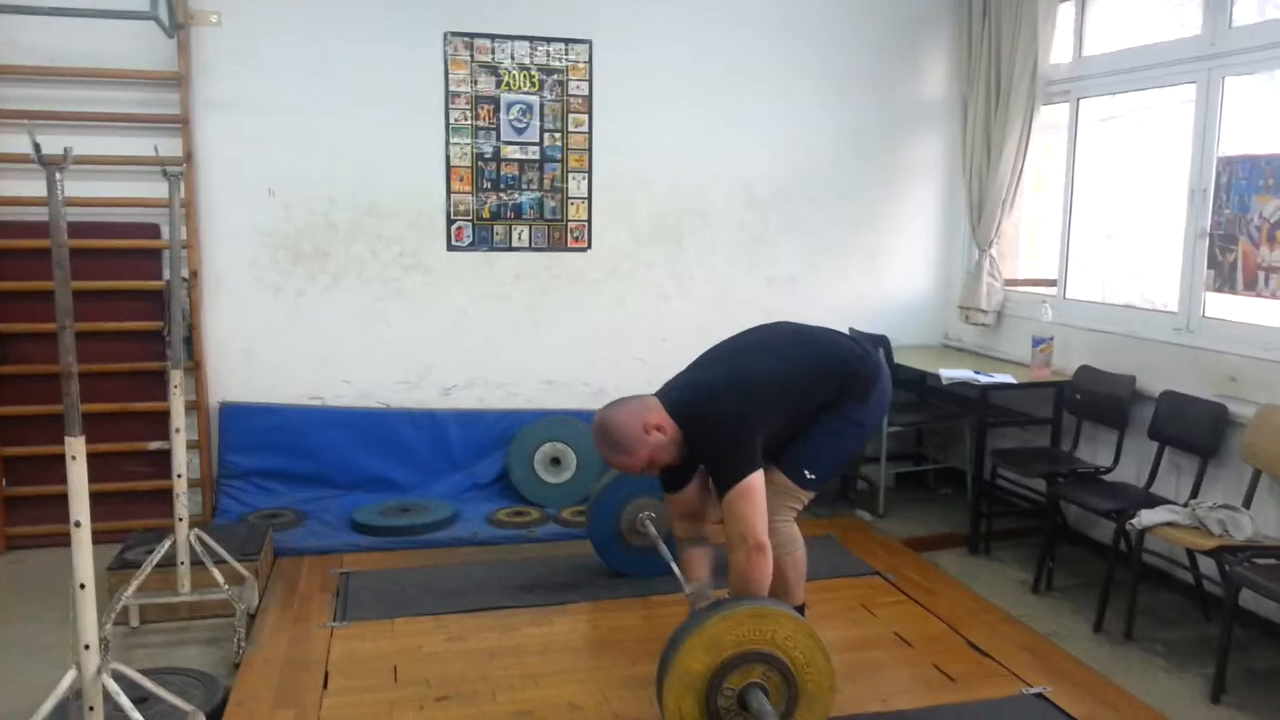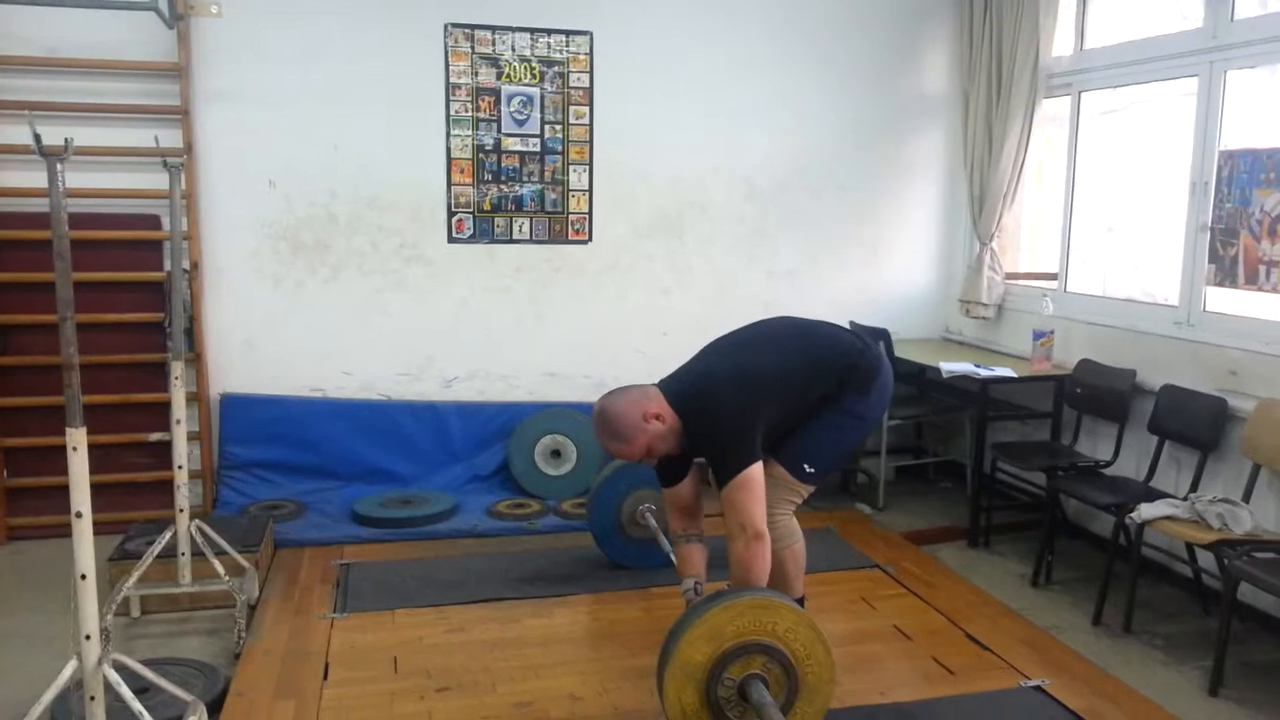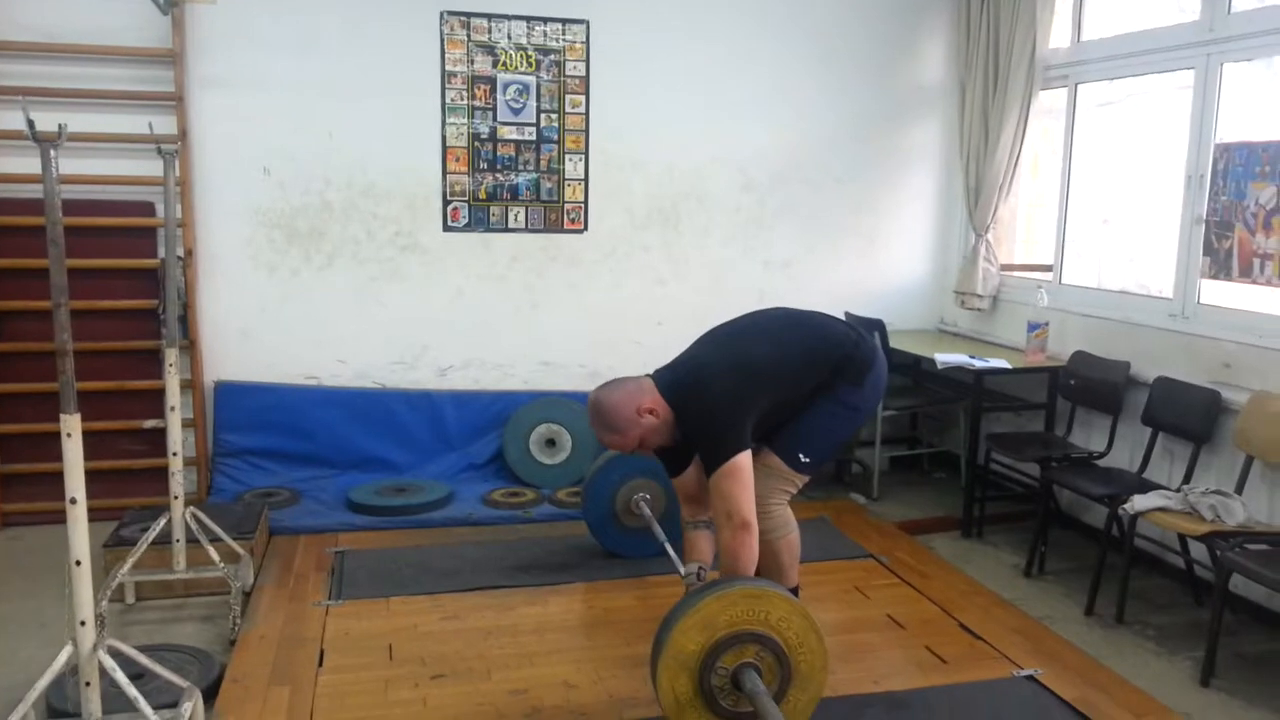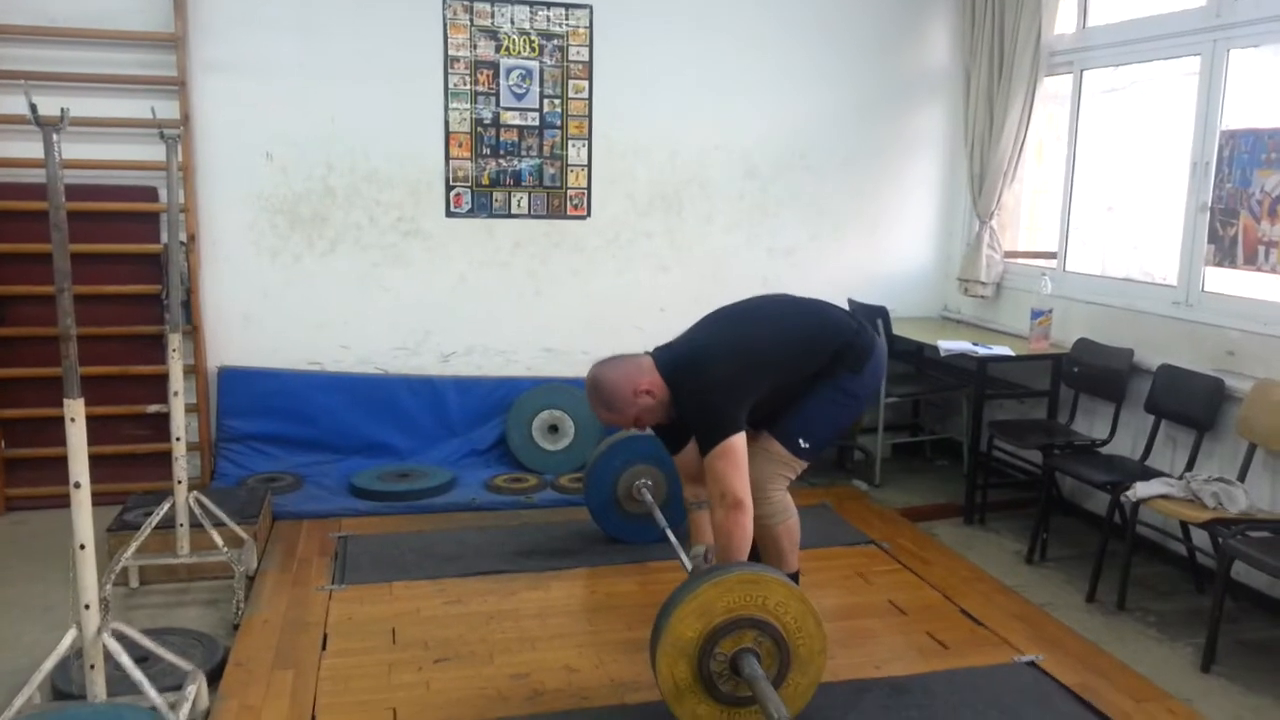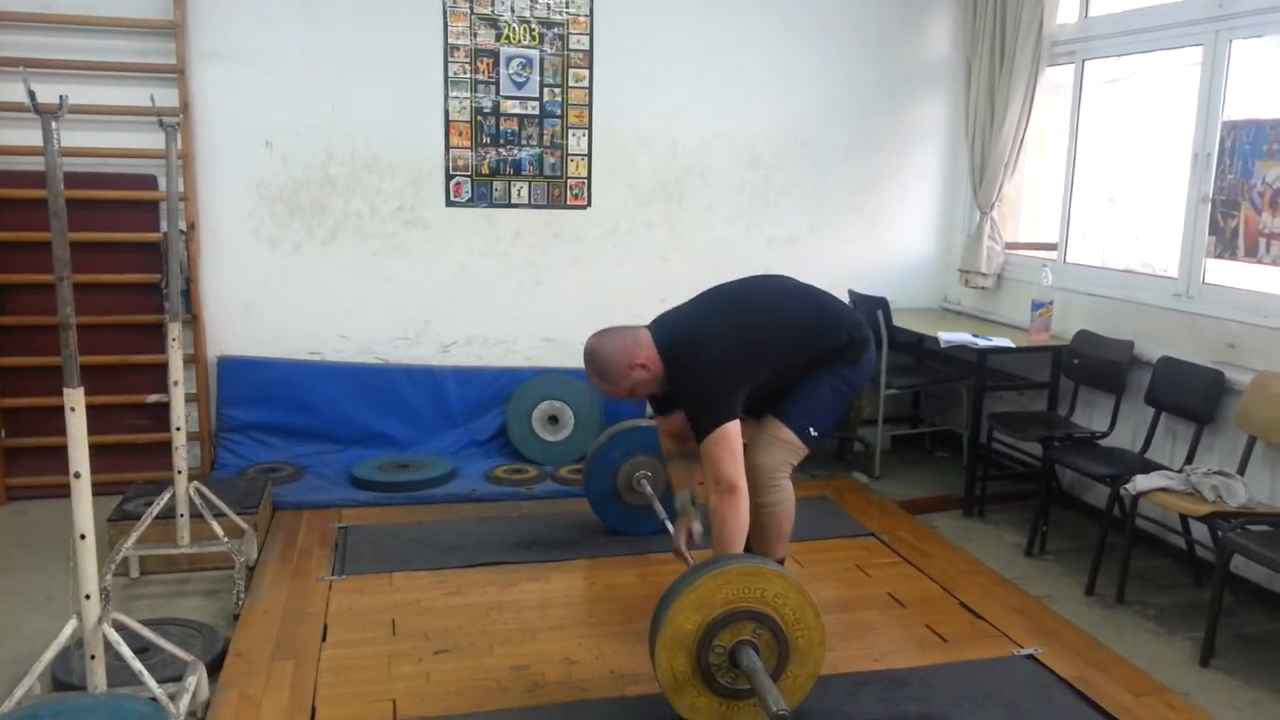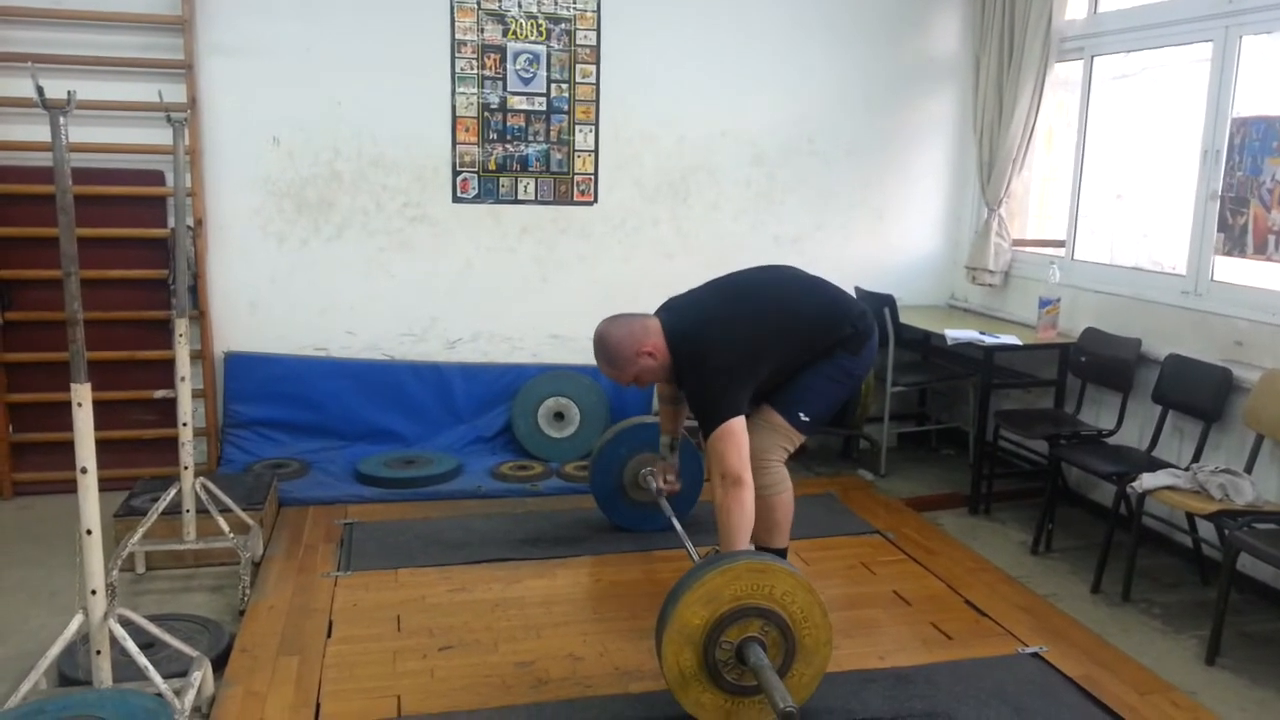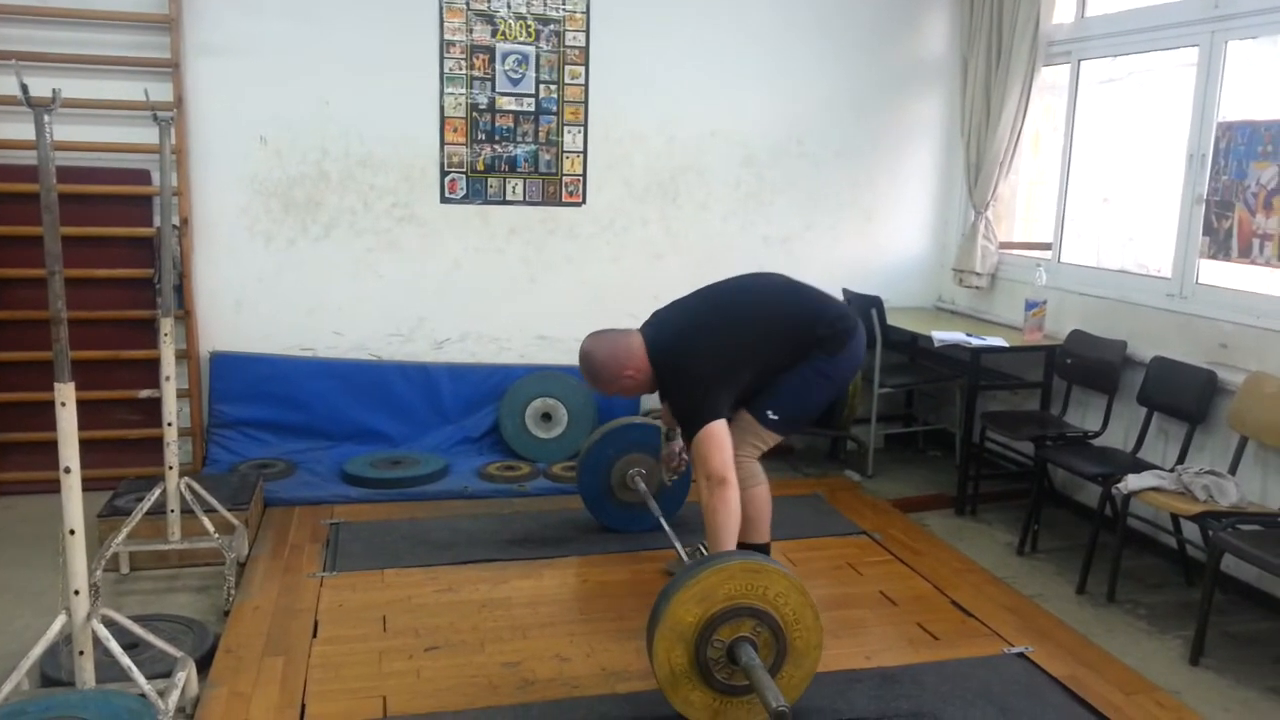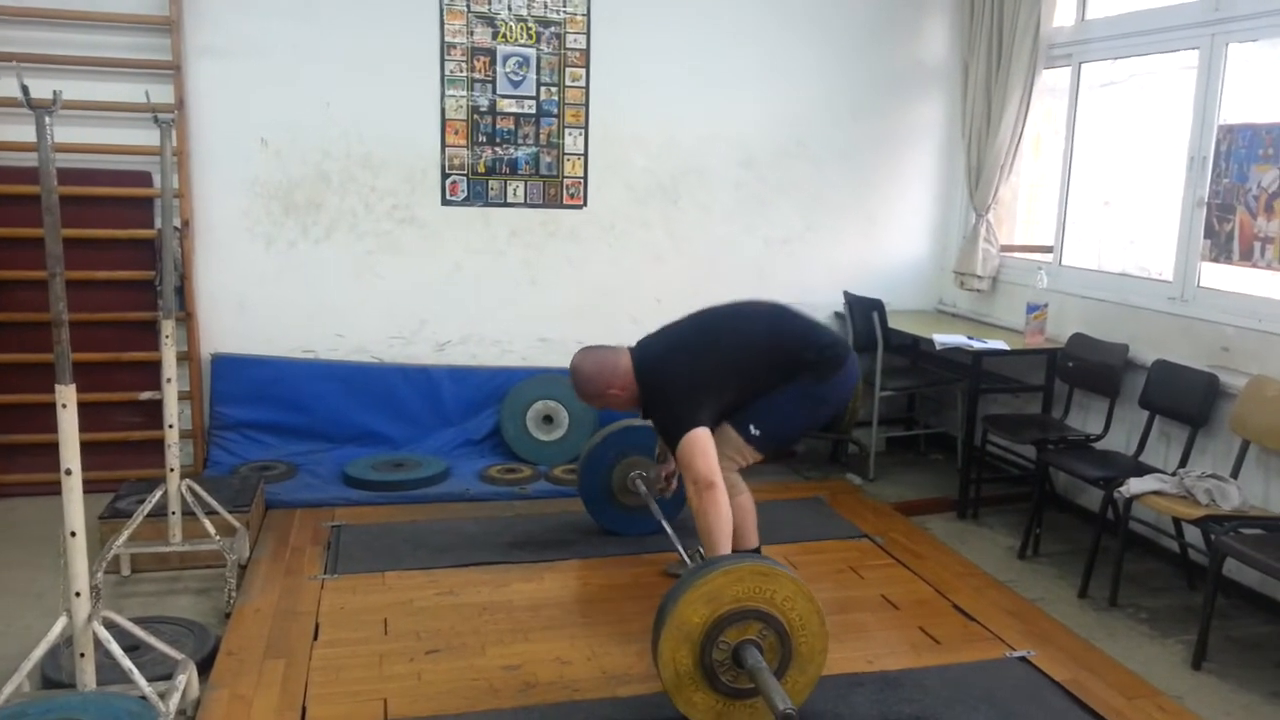
dt=0.2s
person 1, frame 1
left shoulder: (720, 428)
right shoulder: (670, 419)
left elbow: (751, 543)
right elbow: (690, 522)
right wrist: (701, 604)
left hip: (856, 386)
right hip: (802, 380)
left knee: (770, 511)
right knee: (738, 498)
person 1, frame 2
left shoulder: (719, 419)
right shoulder: (670, 410)
left elbow: (750, 532)
right elbow: (685, 518)
right wrist: (694, 598)
left hip: (857, 381)
right hip: (803, 377)
left knee: (769, 504)
right knee: (736, 487)
person 1, frame 3
left shoulder: (710, 410)
right shoulder: (668, 408)
left elbow: (738, 520)
right elbow: (695, 504)
right wrist: (695, 585)
left hip: (852, 372)
right hip: (803, 368)
left knee: (763, 492)
right knee: (734, 482)
person 1, frame 4
left shoulder: (706, 390)
right shoulder: (668, 384)
left elbow: (731, 501)
right elbow: (697, 482)
right wrist: (702, 566)
left hip: (850, 360)
right hip: (800, 360)
left knee: (762, 478)
right knee: (736, 466)
person 1, frame 5
left shoulder: (703, 370)
right shoulder: (660, 347)
left elbow: (726, 485)
right elbow: (677, 439)
right wrist: (685, 510)
left hip: (843, 353)
right hip: (788, 348)
left knee: (765, 464)
right knee: (730, 453)
person 1, frame 6
left shoulder: (710, 361)
right shoulder: (665, 327)
left elbow: (732, 478)
right elbow: (672, 390)
right wrist: (668, 450)
left hip: (846, 342)
right hip: (794, 334)
left knee: (762, 451)
right knee: (729, 446)
right ankle: (751, 550)
person 1, frame 7
left shoulder: (692, 370)
right shoulder: (653, 339)
left elbow: (717, 478)
left hip: (831, 343)
right hip: (789, 336)
left knee: (737, 451)
right knee: (718, 449)
right ankle: (717, 550)
person 1, frame 8
left shoulder: (671, 387)
right shoulder: (647, 359)
left elbow: (705, 484)
right wrist: (667, 457)
left hip: (825, 370)
right hip: (806, 357)
left knee: (717, 465)
right knee: (705, 454)
right ankle: (720, 556)
